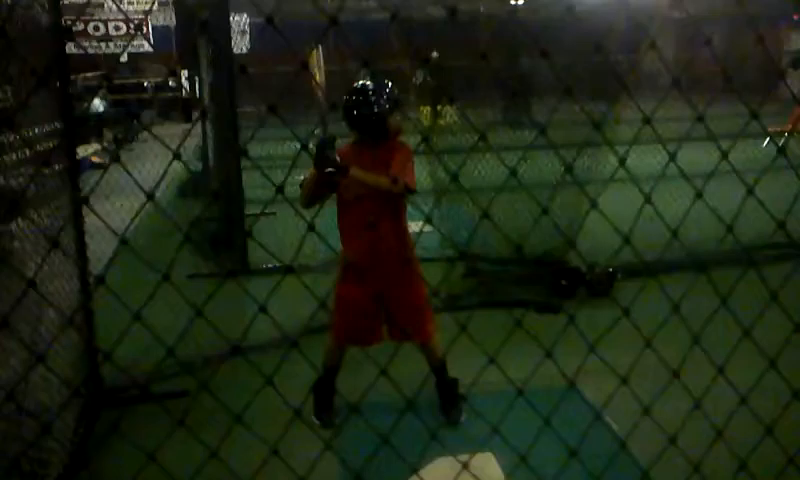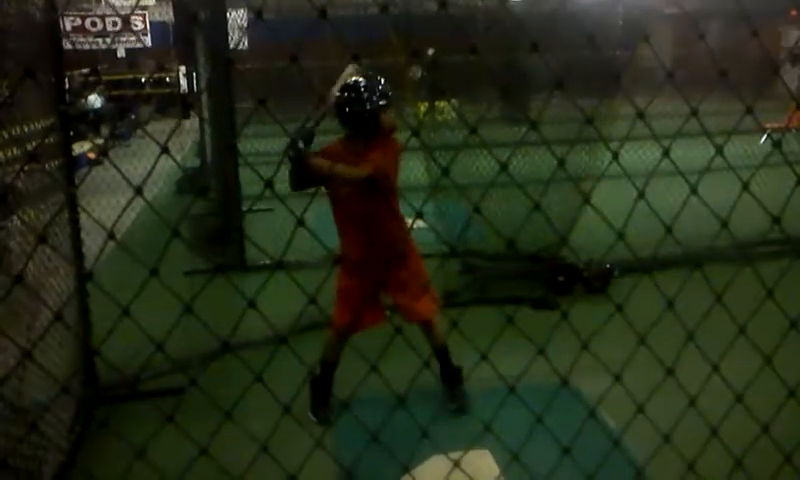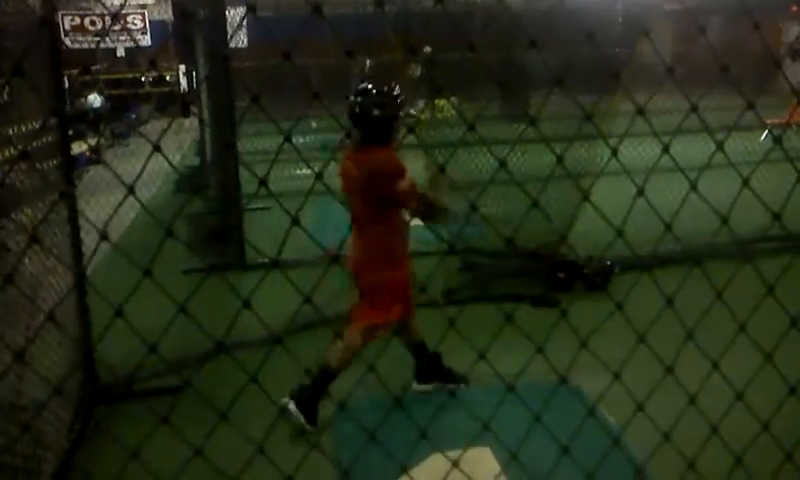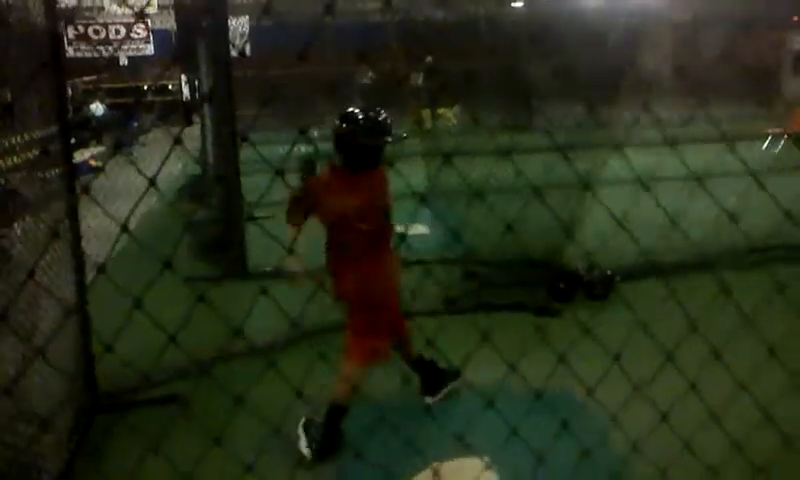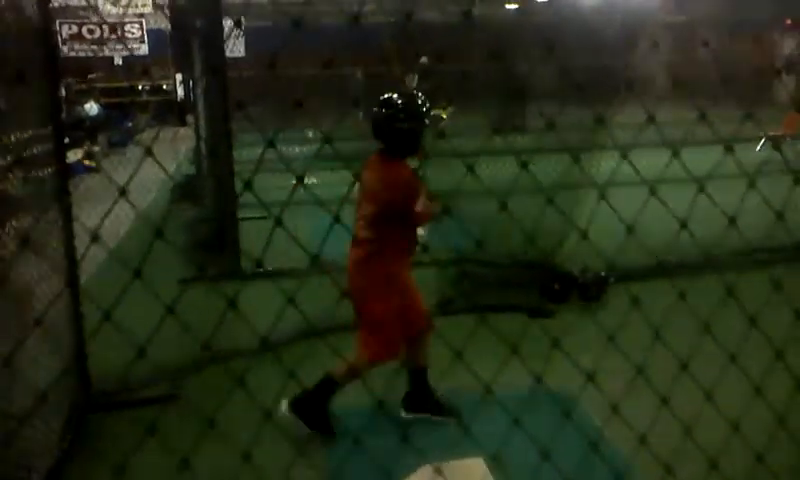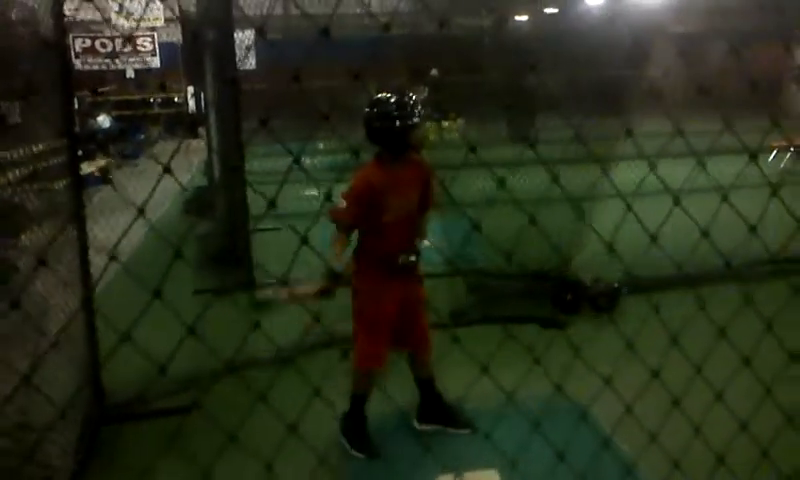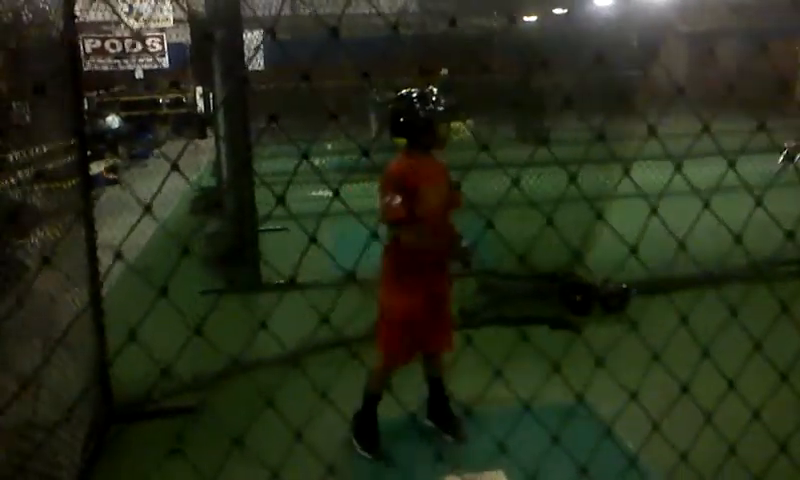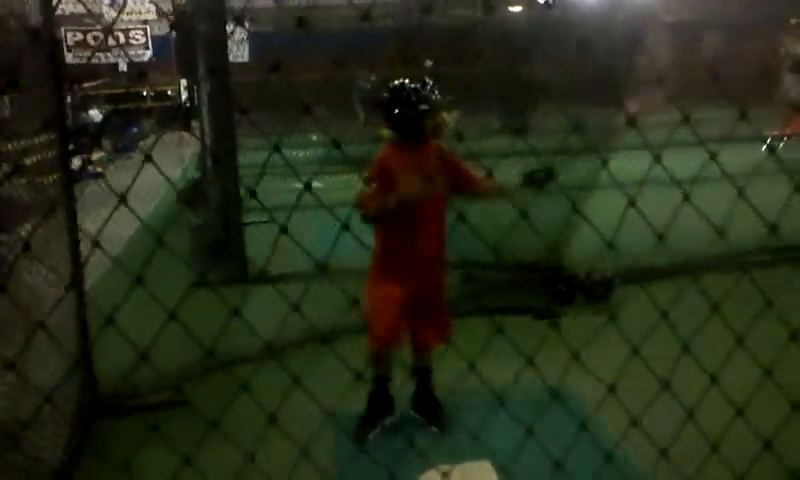
dt=0.5s
person 1, frame 1
left shoulder: (398, 150)
right shoulder: (341, 155)
left elbow: (396, 187)
right elbow: (307, 200)
left wrist: (348, 170)
right wrist: (319, 165)
left hip: (398, 262)
right hip: (357, 265)
left knee: (422, 330)
right knee: (343, 333)
left ankle: (446, 389)
right ankle: (324, 392)
person 1, frame 2
left shoulder: (388, 146)
right shoulder: (330, 153)
left elbow: (359, 175)
left wrist: (312, 161)
right wrist: (302, 161)
left hip: (397, 251)
right hip: (357, 257)
left knee: (425, 315)
right knee: (343, 325)
left ankle: (451, 377)
right ankle: (321, 386)
person 1, frame 3
left shoulder: (352, 156)
right shoulder: (385, 162)
right elbow: (414, 205)
right wrist: (432, 204)
left hip: (370, 250)
right hip: (383, 256)
left knee: (400, 311)
right knee: (366, 325)
left ankle: (428, 369)
right ankle: (310, 394)
person 1, frame 4
left shoulder: (318, 183)
right shoulder: (376, 181)
left elbow: (294, 218)
left hip: (345, 274)
right hip: (374, 278)
left knee: (391, 322)
right knee: (362, 351)
left ankle: (429, 377)
right ankle: (327, 432)
person 1, frame 5
left shoulder: (376, 162)
right shoulder: (403, 179)
right elbow: (426, 215)
right wrist: (430, 204)
left hip: (387, 266)
right hip: (378, 272)
left knee: (418, 325)
right knee: (374, 349)
left ankle: (418, 394)
right ankle: (312, 400)
person 1, frame 6
left shoulder: (420, 169)
right shoulder: (367, 180)
right elbow: (345, 227)
left wrist: (413, 249)
right wrist: (336, 265)
left hip: (407, 272)
right hip: (374, 276)
left knee: (419, 341)
right knee: (370, 352)
left ankle: (431, 408)
right ankle: (354, 421)
person 1, frame 7
left shoulder: (439, 168)
right shoulder: (399, 172)
right elbow: (396, 228)
left wrist: (455, 243)
right wrist: (425, 245)
left hip: (436, 271)
right hip: (405, 275)
left knee: (435, 342)
right knee: (394, 350)
left ankle: (438, 406)
right ankle: (365, 418)
person 1, frame 8
left shoulder: (440, 153)
right shoulder: (387, 160)
left elbow: (475, 185)
right elbow: (367, 209)
right wrist: (399, 200)
left hip: (429, 262)
right hip: (391, 265)
left knee: (425, 332)
right knee: (384, 335)
left ankle: (424, 395)
right ankle: (380, 401)
